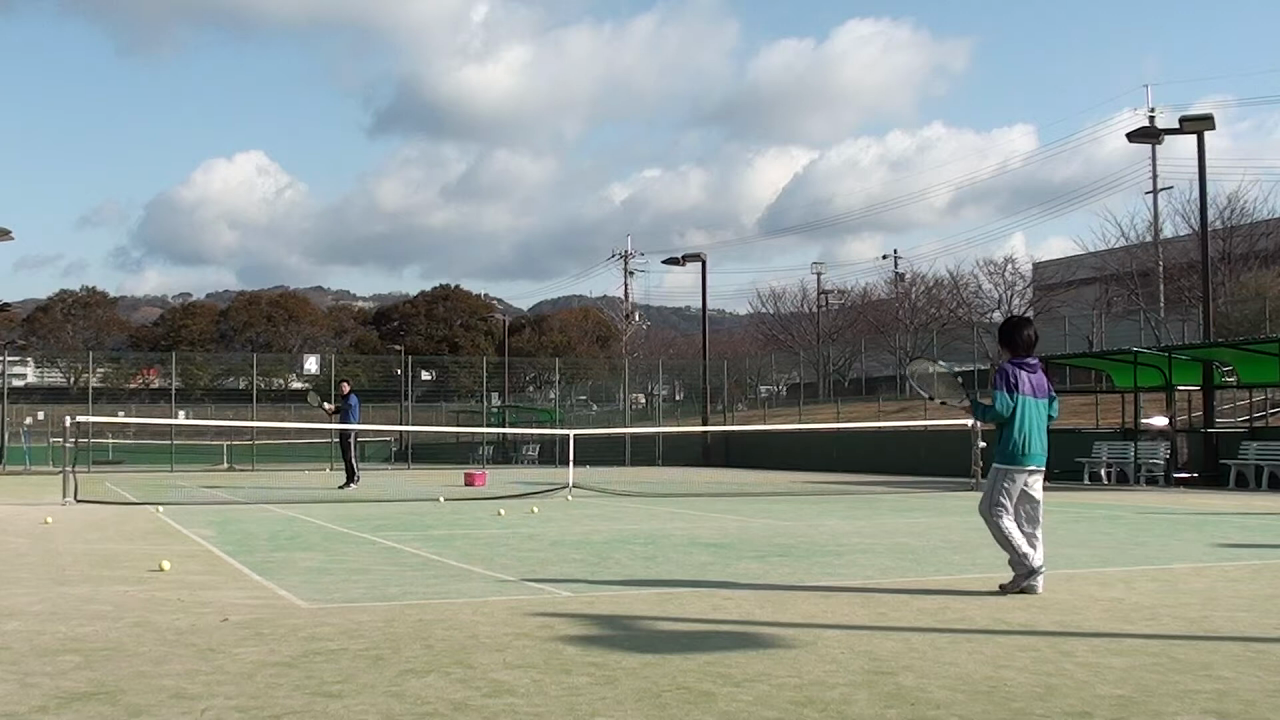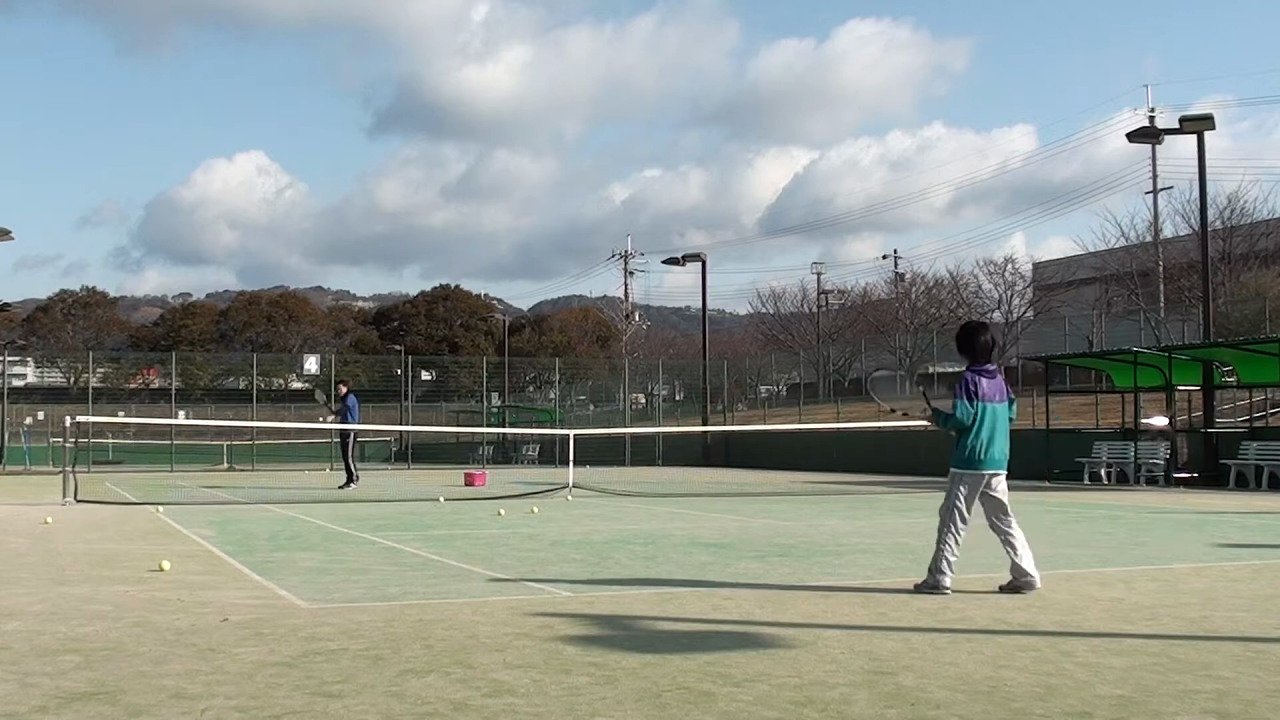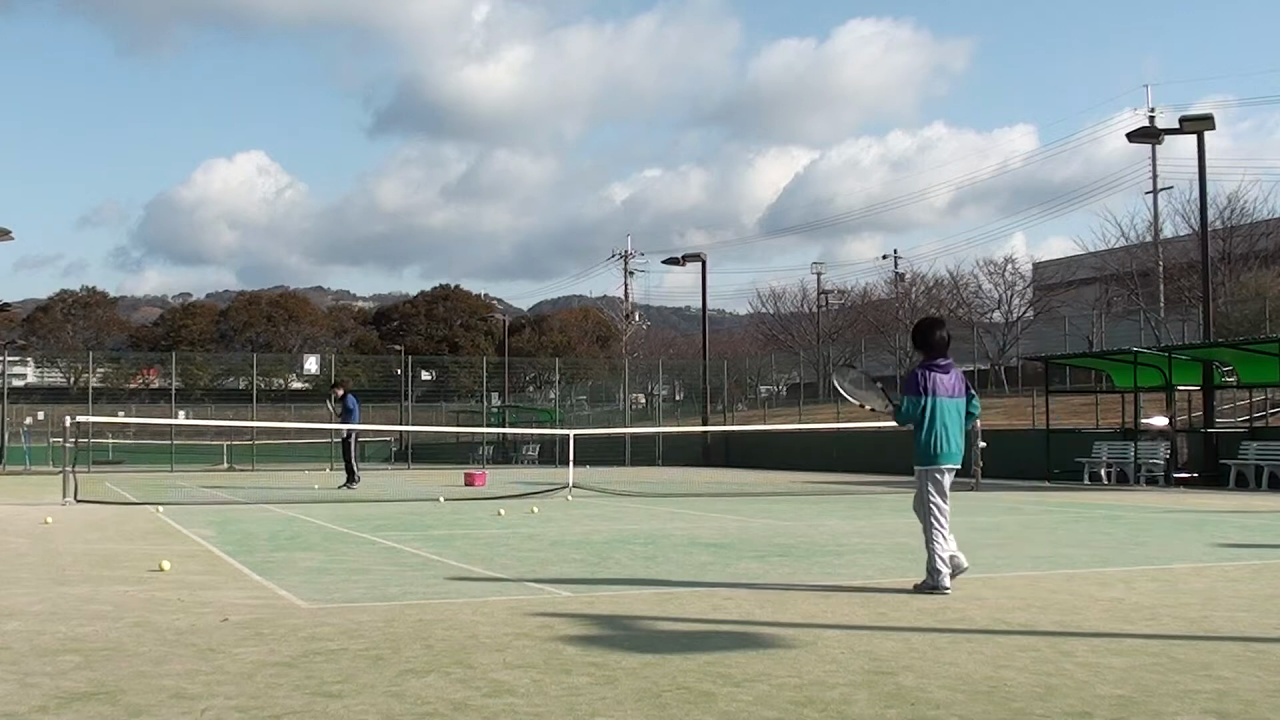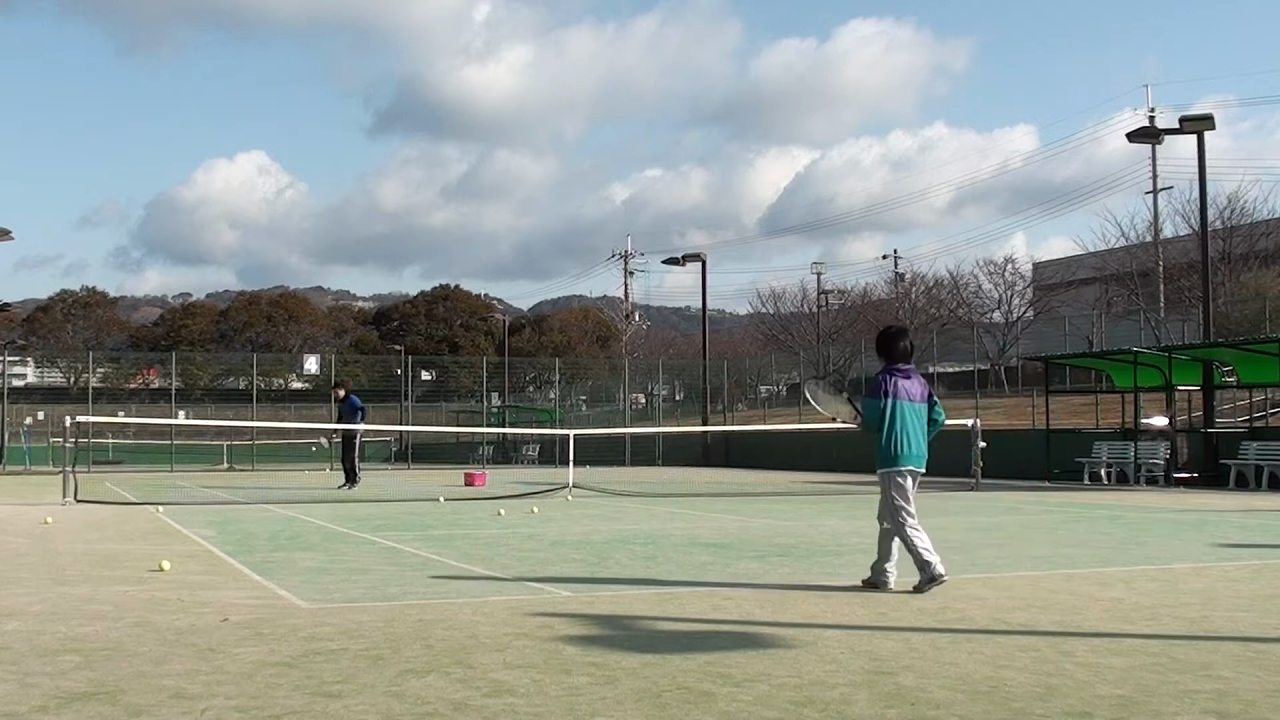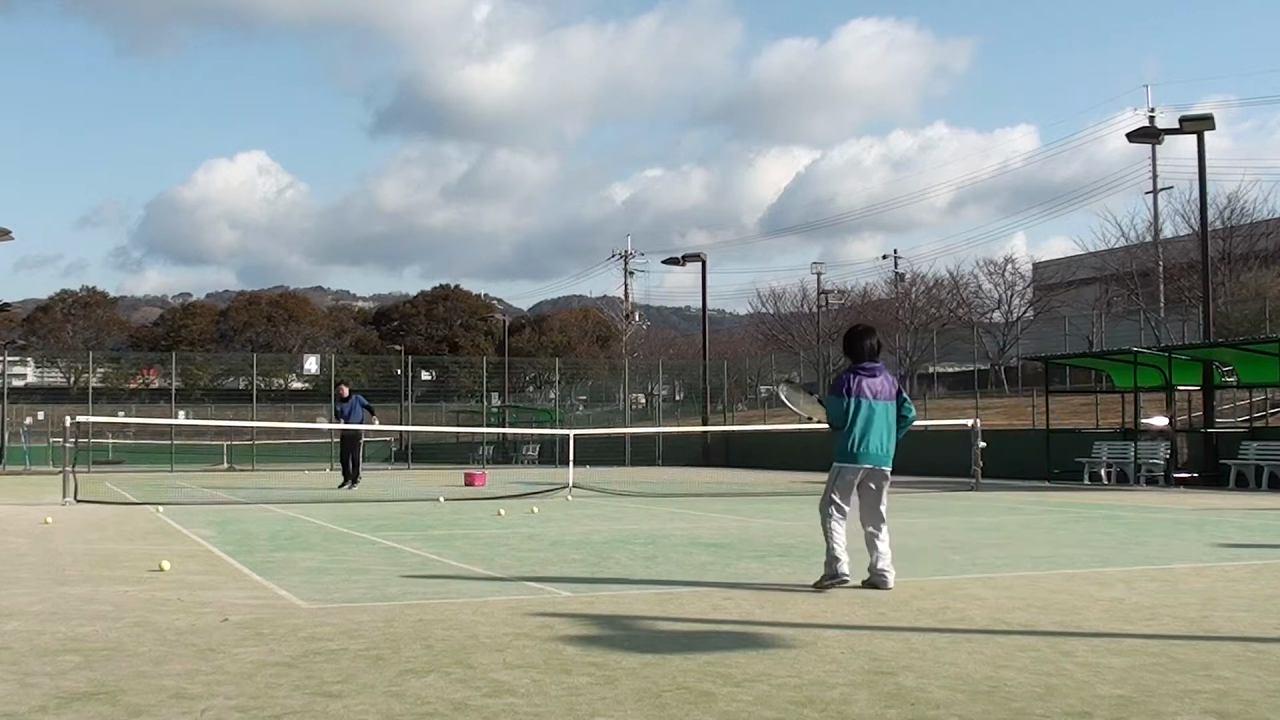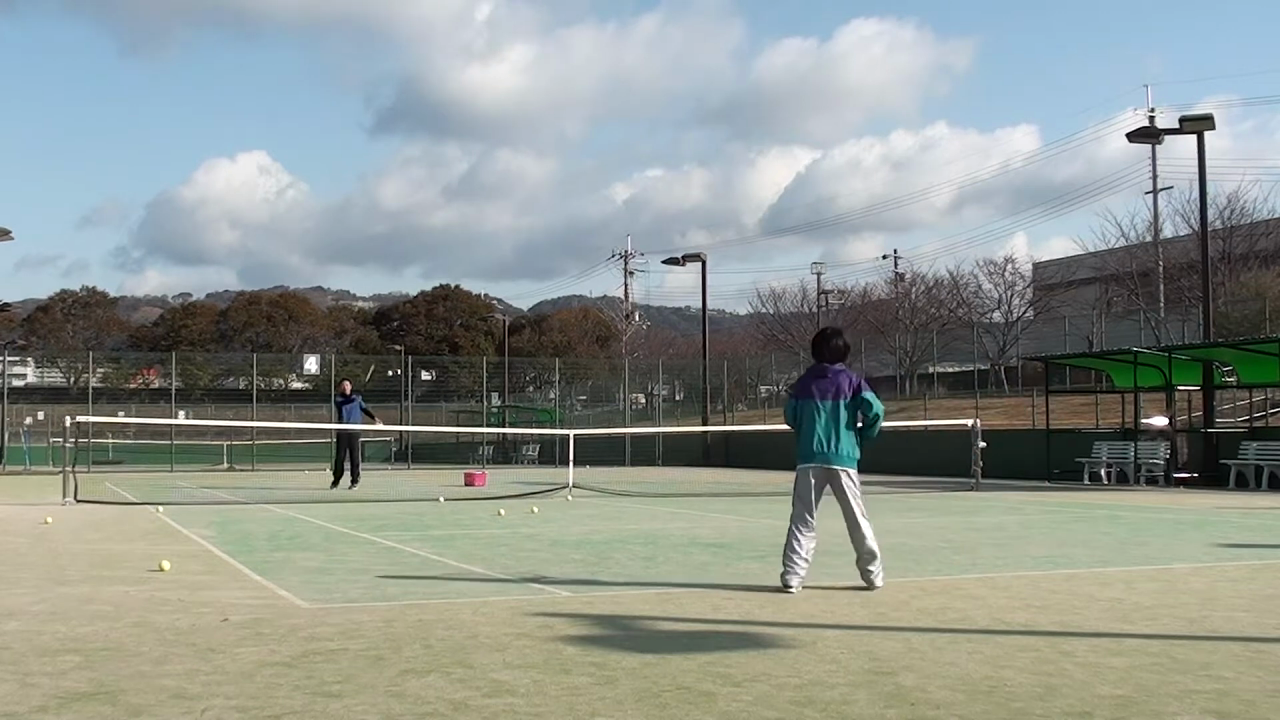
dt=0.3s
person 1, frame 1
left shoulder: (1007, 371)
right shoulder: (1040, 375)
left elbow: (1001, 410)
right elbow: (1052, 411)
left wrist: (977, 409)
left hip: (1011, 456)
right hip: (1037, 456)
left knee: (994, 511)
right knee: (1029, 518)
left ankle: (1027, 561)
right ankle: (1030, 580)
person 1, frame 2
left shoulder: (968, 379)
right shoulder: (999, 380)
left elbow: (963, 418)
right elbow: (1010, 413)
left wrist: (939, 418)
left hip: (971, 461)
right hip: (997, 461)
left knee: (953, 519)
right knee: (1003, 520)
left ankle: (939, 578)
right ankle: (1026, 575)
person 1, frame 3
left shoulder: (920, 375)
right shoulder: (957, 375)
left elbow: (907, 414)
right elbow: (973, 410)
left wrist: (897, 414)
left hip: (931, 454)
right hip: (954, 452)
left knee: (934, 516)
right knee: (925, 508)
left ankle: (939, 578)
right ankle: (953, 560)
person 1, frame 4
left shoulder: (883, 380)
right shoulder: (920, 382)
left elbow: (871, 419)
right elbow: (937, 417)
left wrist: (863, 422)
left hip: (893, 457)
right hip: (916, 456)
left knee: (902, 519)
right knee: (889, 518)
left ankle: (932, 569)
right ankle: (882, 575)
person 1, frame 5
left shoulder: (846, 379)
right shoulder: (890, 380)
left elbow: (836, 418)
right elbow: (908, 413)
left wrist: (838, 426)
left hip: (851, 456)
right hip: (882, 458)
left knee: (833, 510)
right knee: (875, 518)
left ankle: (838, 567)
right ankle: (882, 574)
person 1, frame 6
left shoulder: (804, 382)
right shoulder: (853, 380)
left elbow: (791, 418)
right elbow: (874, 411)
right wrist: (862, 437)
left hip: (810, 458)
right hip: (843, 458)
left knee: (802, 520)
right knee: (857, 518)
left ankle: (792, 577)
right ankle: (873, 574)
